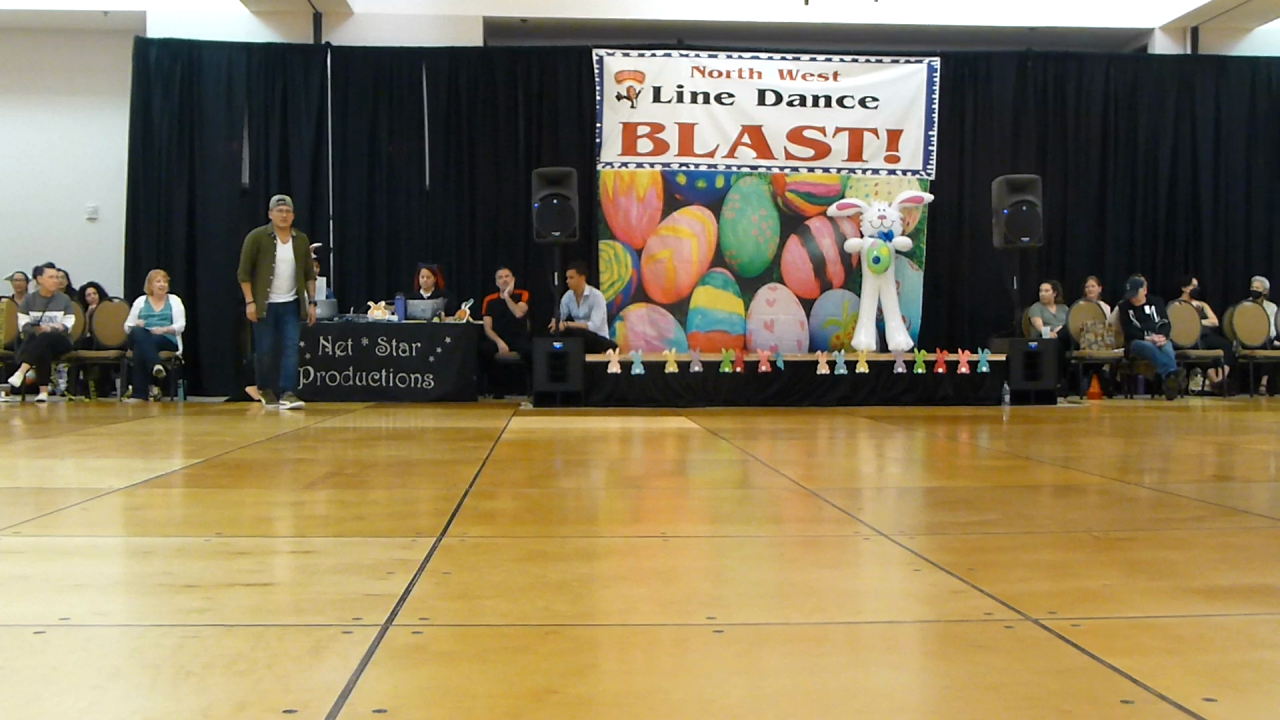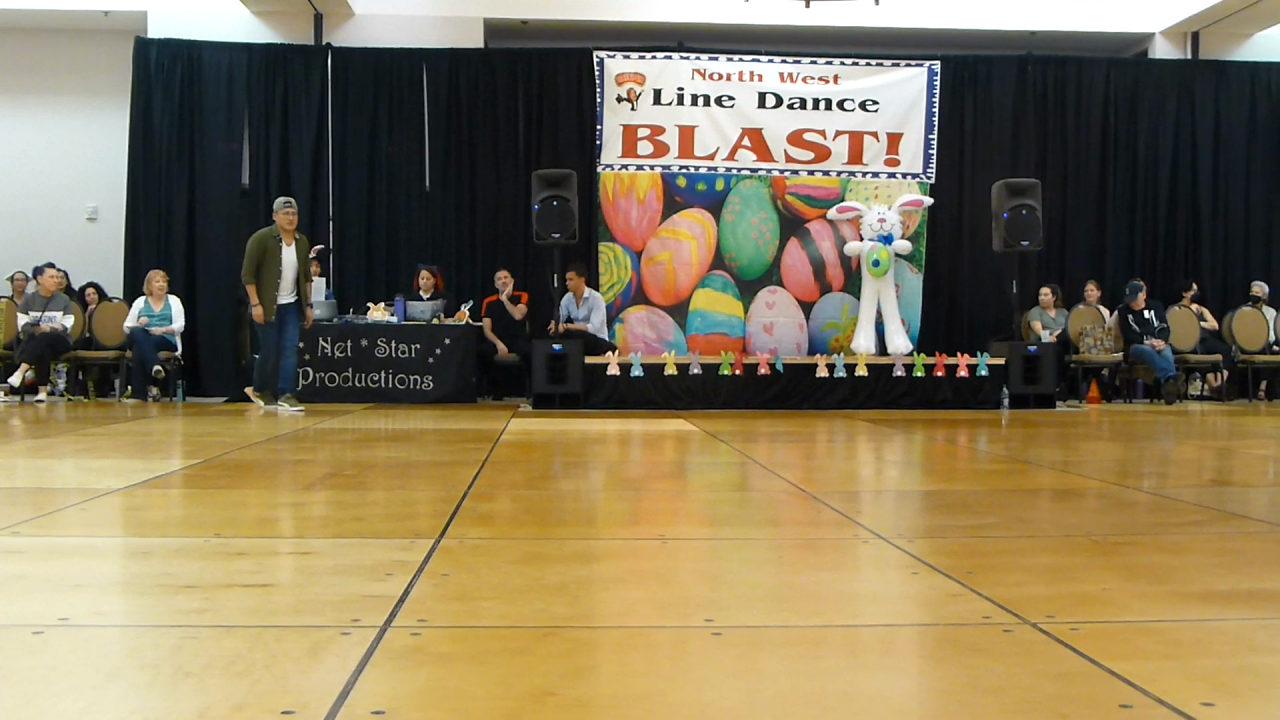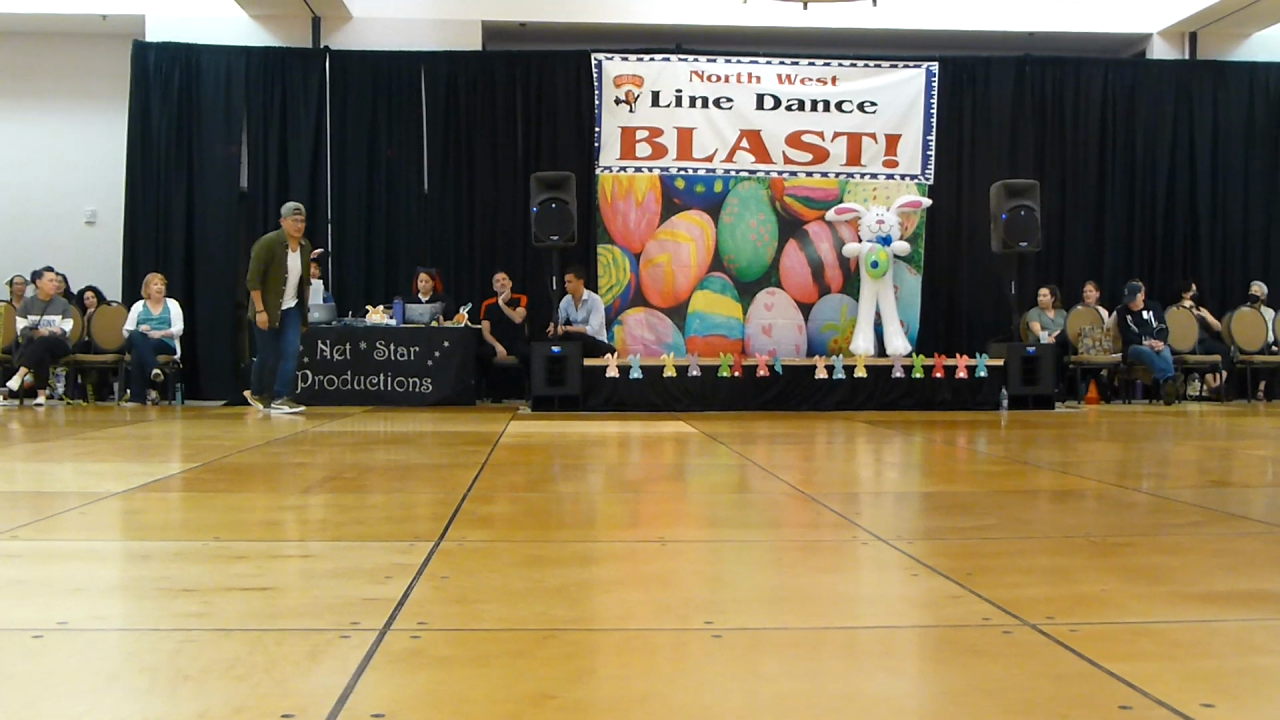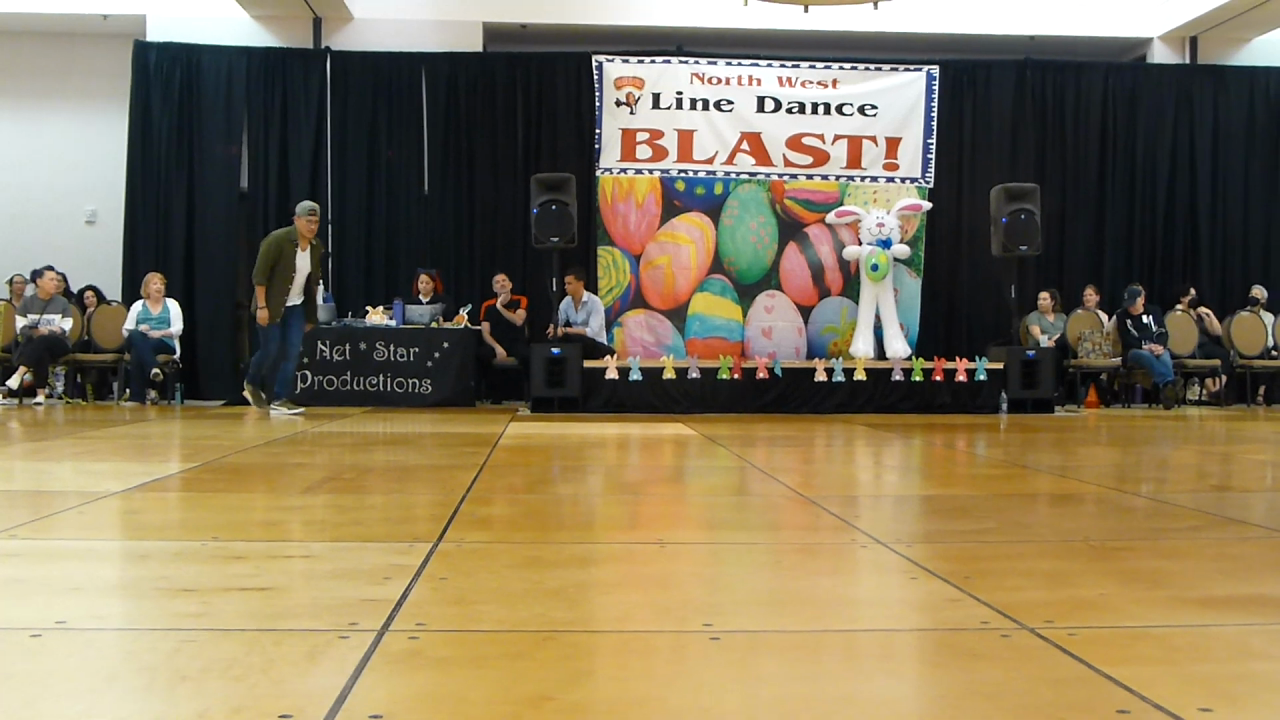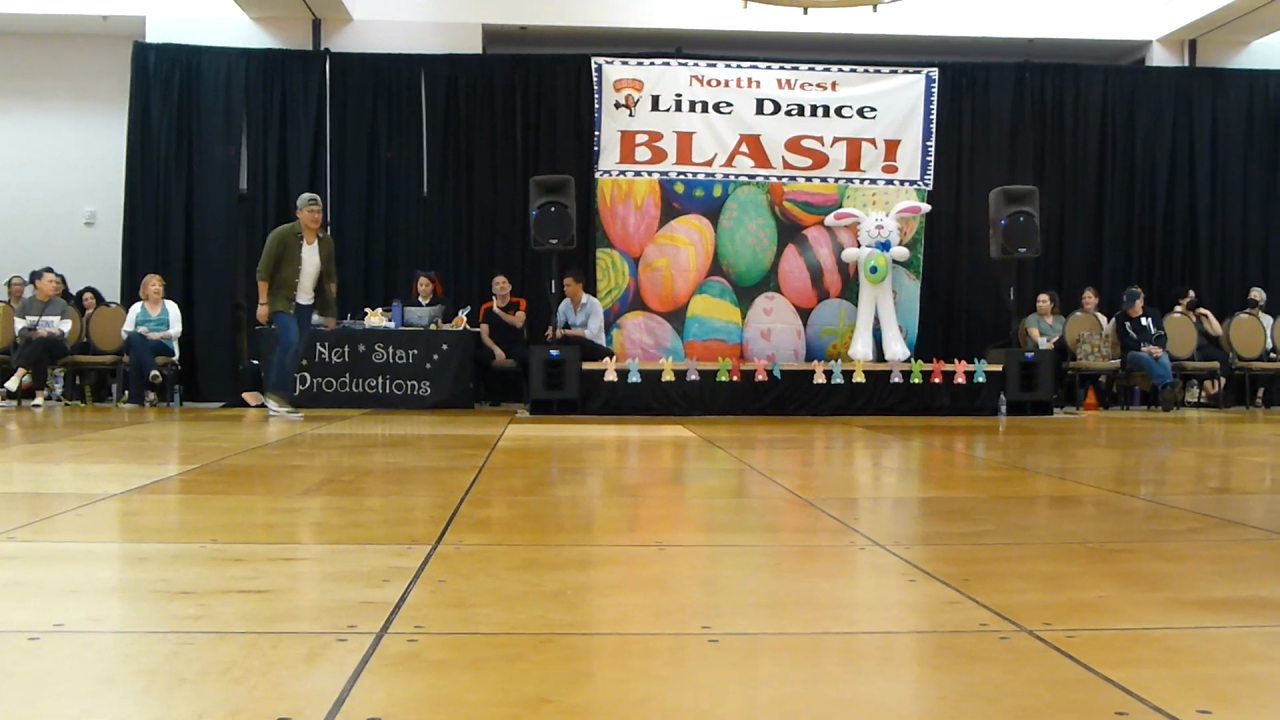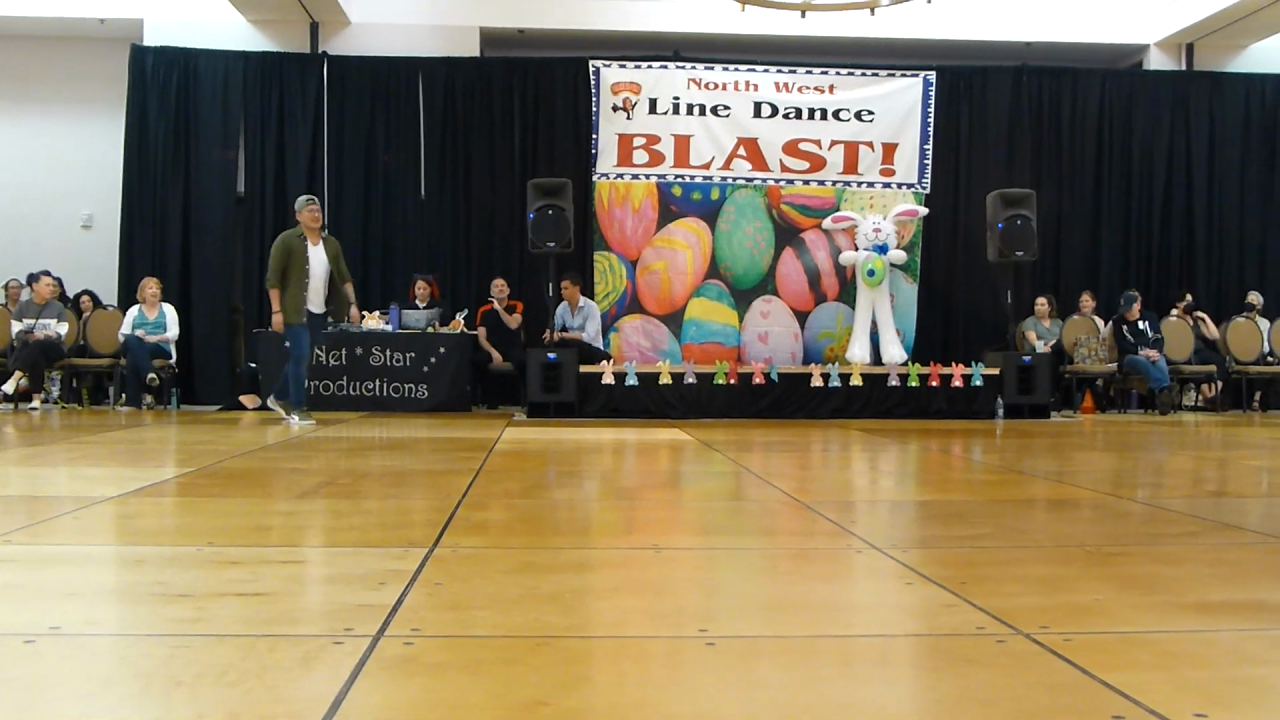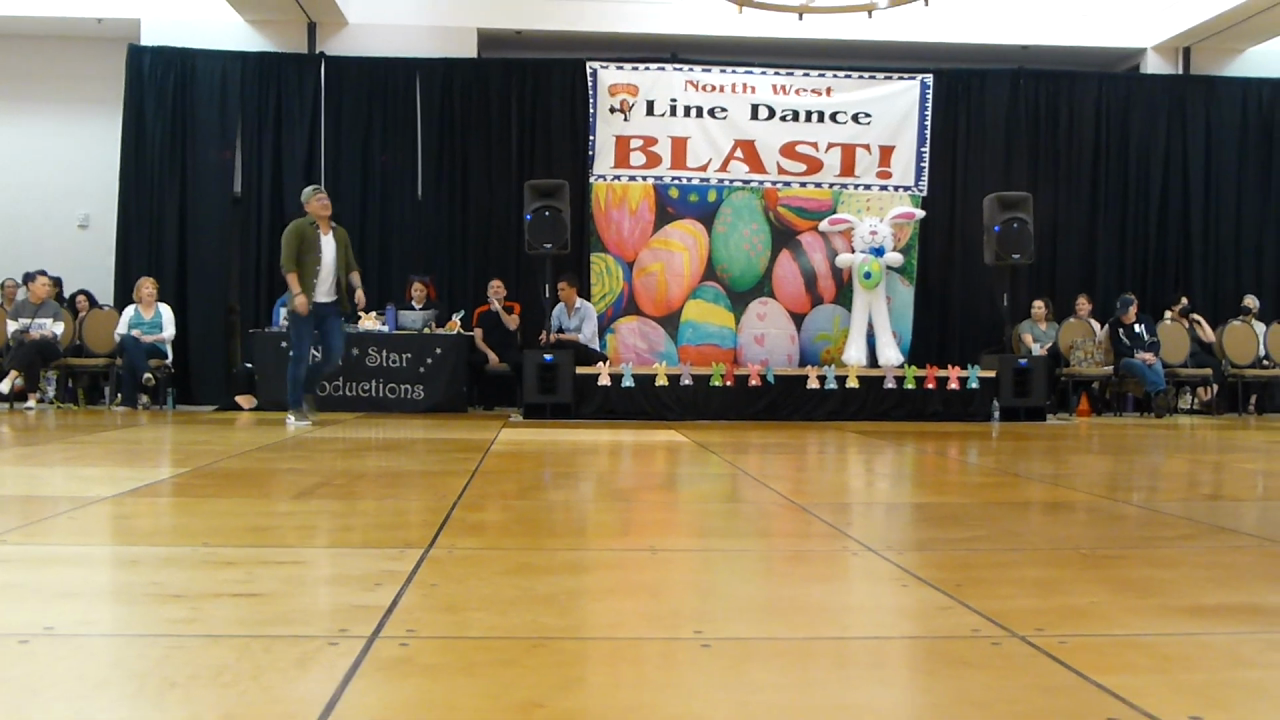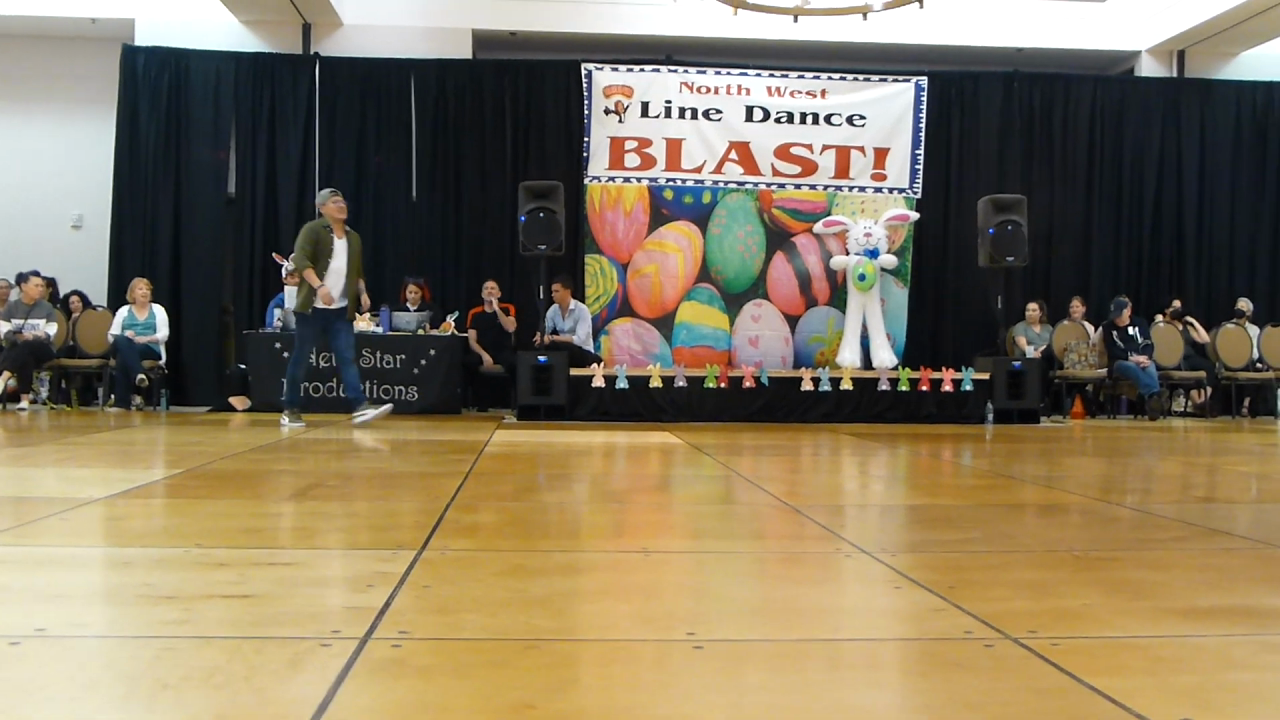
dt=0.2s
person 1, frame 1
left shoulder: (301, 240)
right shoulder: (257, 237)
left elbow: (309, 274)
right elbow: (244, 272)
left wrist: (312, 302)
right wrist: (250, 301)
left hip: (291, 304)
right hip: (265, 304)
left knee: (291, 347)
right knee: (265, 350)
left ankle: (287, 394)
right ankle: (264, 389)
person 1, frame 2
left shoulder: (302, 242)
right shoulder: (261, 239)
left elbow: (306, 276)
right elbow: (248, 274)
left wrist: (308, 304)
right wrist: (255, 304)
left hip: (292, 305)
right hip: (267, 306)
left knee: (290, 349)
right knee: (269, 351)
left ankle: (285, 396)
right ankle: (259, 390)
person 1, frame 3
left shoulder: (305, 247)
right shoulder: (268, 243)
right elbow: (253, 279)
left wrist: (305, 310)
right wrist: (259, 310)
left hip: (291, 308)
right hip: (268, 310)
left knee: (291, 351)
right knee: (267, 355)
left ankle: (280, 399)
right ankle: (257, 394)
person 1, frame 4
left shoulder: (316, 247)
right shoulder: (277, 240)
left elbow: (314, 280)
right elbow: (259, 274)
left wrist: (311, 313)
right wrist: (262, 306)
left hip: (297, 306)
right hip: (272, 305)
left knee: (292, 352)
right knee: (270, 350)
left ankle: (280, 400)
right ankle: (252, 384)
person 1, frame 5
left shoulder: (326, 241)
right shoulder: (282, 235)
left elbow: (330, 277)
right elbow: (264, 270)
left wrist: (330, 310)
right wrist: (263, 302)
left hip: (306, 304)
right hip: (282, 300)
left knee: (295, 352)
right knee: (289, 342)
left ankle: (279, 401)
right ankle: (275, 393)
person 1, frame 6
left shoulder: (331, 243)
right shoulder: (286, 241)
left elbow: (344, 276)
right elbow: (273, 278)
left wrist: (352, 304)
right wrist: (276, 311)
left hip: (320, 312)
right hip: (295, 310)
left knee: (300, 358)
right knee: (300, 356)
left ankle: (279, 398)
right ankle: (298, 409)
person 1, frame 7
left shoulder: (340, 233)
right shoulder: (297, 229)
left elbow: (350, 266)
right elbow: (288, 264)
left wrist: (358, 287)
right wrist: (297, 293)
left hip: (331, 304)
right hip: (305, 304)
left knee: (335, 353)
right knee: (301, 355)
left ankle: (307, 390)
right ankle: (295, 408)
person 1, frame 8
left shoulder: (354, 238)
right shoulder: (312, 230)
left elbow: (357, 273)
right elbow: (301, 261)
left wrist: (362, 293)
right wrist: (319, 287)
left hip: (341, 309)
right hip: (313, 307)
left knee: (347, 358)
right knee: (301, 358)
left ankle: (359, 407)
right ankle: (290, 409)
